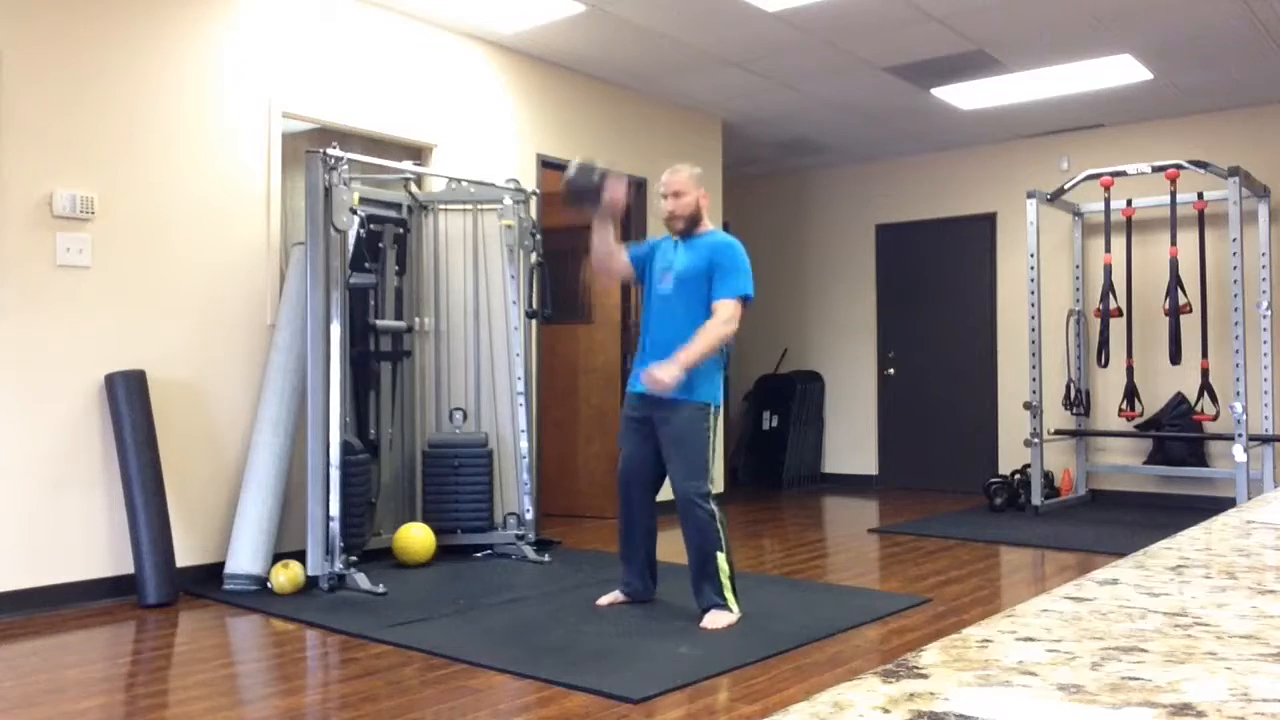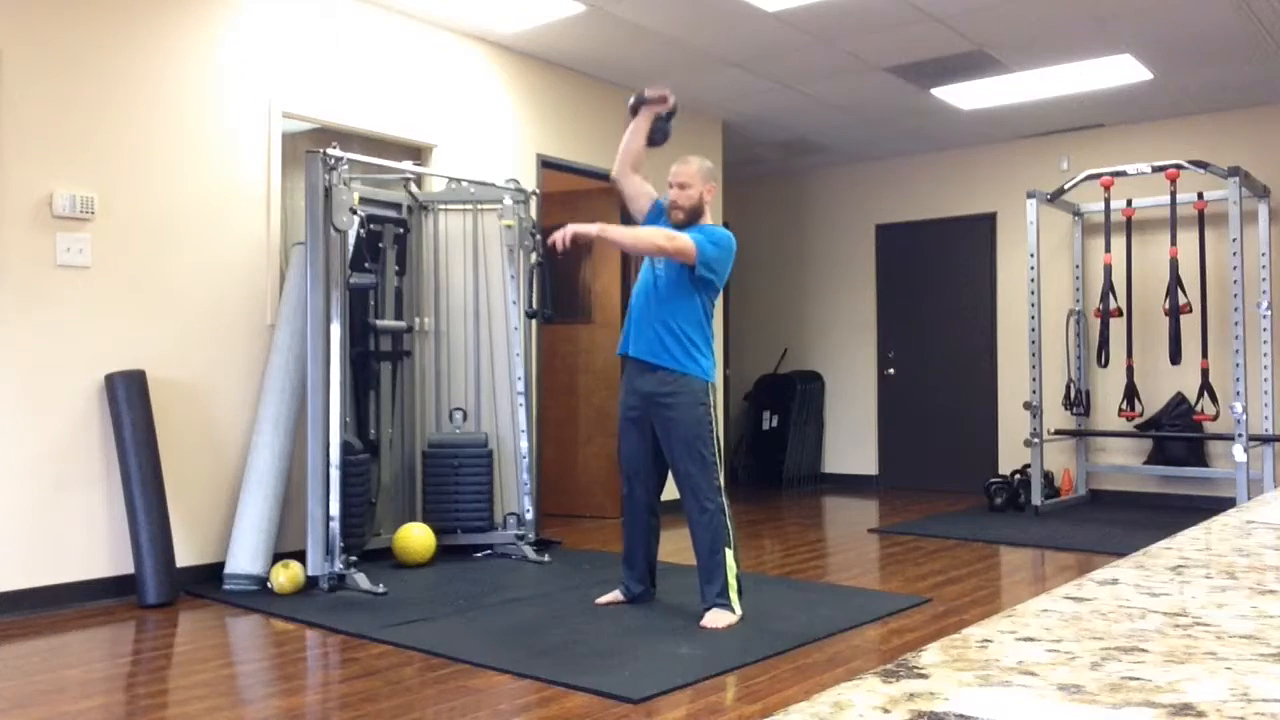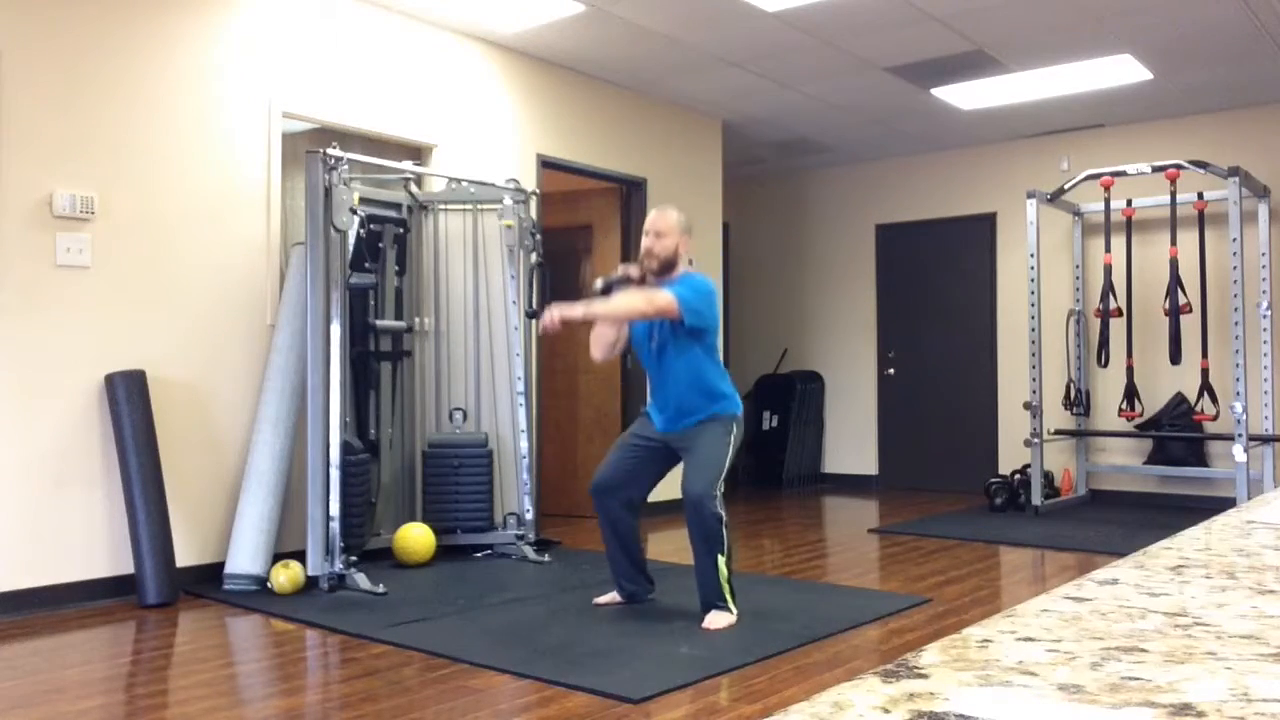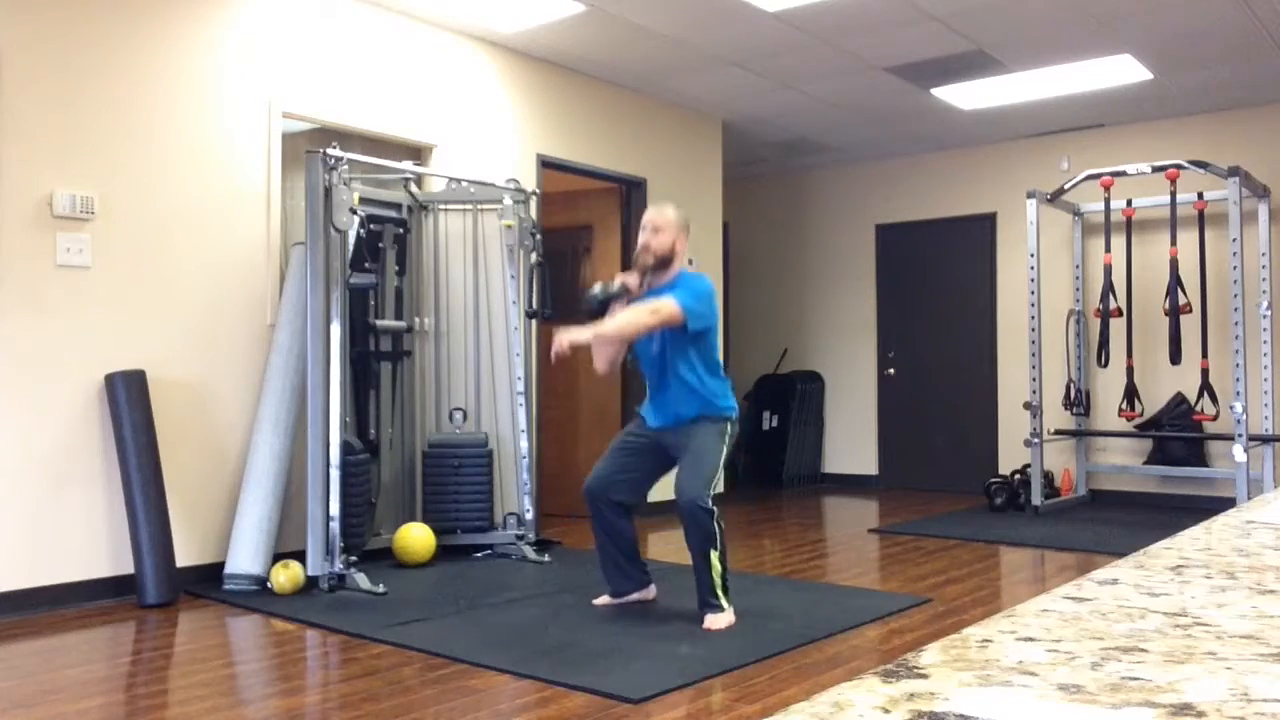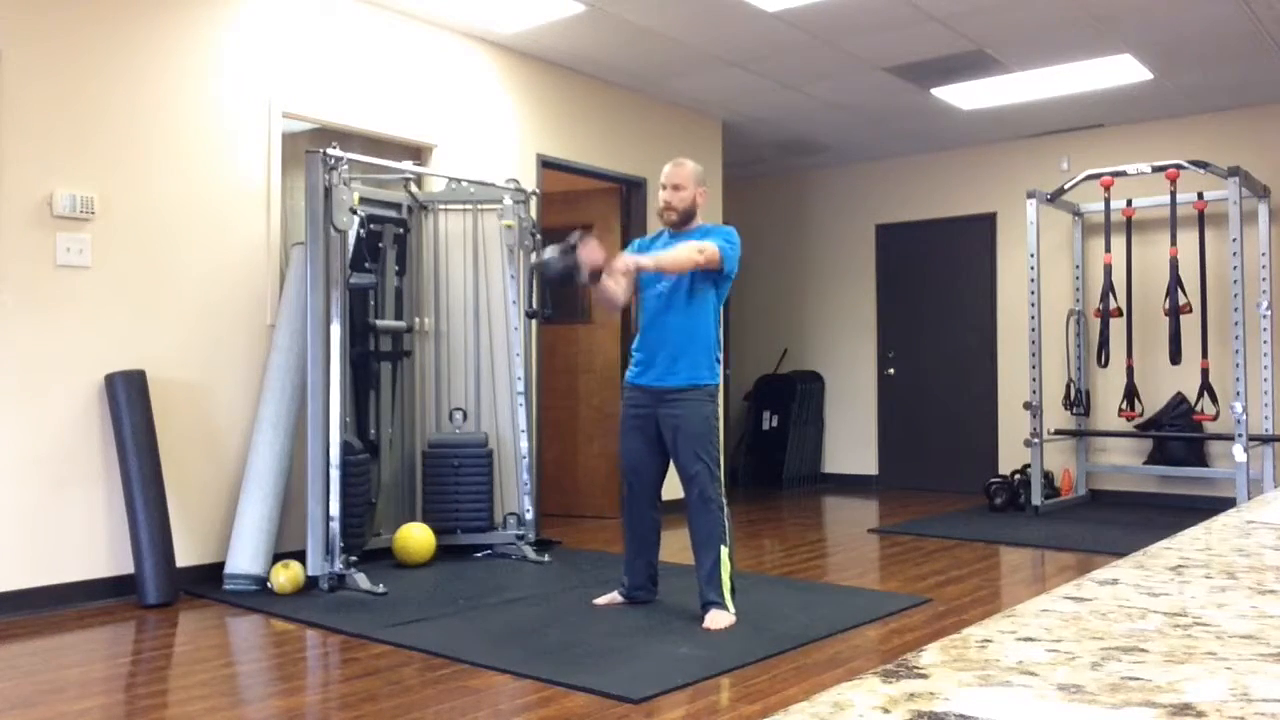
dt=1s
person 1, frame 1
left shoulder: (724, 250)
right shoulder: (660, 249)
left elbow: (726, 320)
right elbow: (607, 264)
left wrist: (678, 364)
right wrist: (605, 218)
left hip: (689, 396)
right hip: (642, 393)
left knee: (691, 493)
right knee: (632, 486)
left ankle: (721, 600)
right ankle: (637, 584)
person 1, frame 2
left shoulder: (719, 242)
right shoulder: (658, 222)
left elbow: (665, 243)
right elbow: (624, 171)
left wrist: (591, 230)
right wrist: (647, 114)
left hip: (684, 383)
right hip: (638, 376)
left knee: (701, 492)
right knee: (637, 489)
left ankle: (723, 597)
right ankle: (636, 584)
person 1, frame 3
left shoulder: (698, 289)
right shoulder: (639, 290)
left elbow: (647, 305)
right elbow: (601, 352)
left wrist: (578, 310)
right wrist: (619, 291)
left hip: (711, 418)
right hip: (659, 419)
left knee: (700, 496)
right knee: (608, 488)
left ankle: (720, 601)
right ankle: (632, 585)
person 1, frame 4
left shoulder: (696, 288)
right shoulder: (636, 295)
left elbow: (653, 315)
right elbow: (603, 364)
left wrist: (583, 333)
right wrist: (621, 301)
left hip: (706, 420)
right hip: (655, 420)
left knee: (692, 497)
right knee: (600, 489)
left ankle: (717, 602)
right ankle: (631, 583)
person 1, frame 5
left shoulder: (722, 238)
right shoulder: (643, 245)
left elbow: (697, 255)
right elbow: (614, 299)
left wrist: (641, 262)
right wrist: (600, 269)
left hip: (691, 388)
right hip: (640, 386)
left knee: (702, 492)
right knee: (638, 489)
left ankle: (718, 599)
right ankle: (637, 585)
